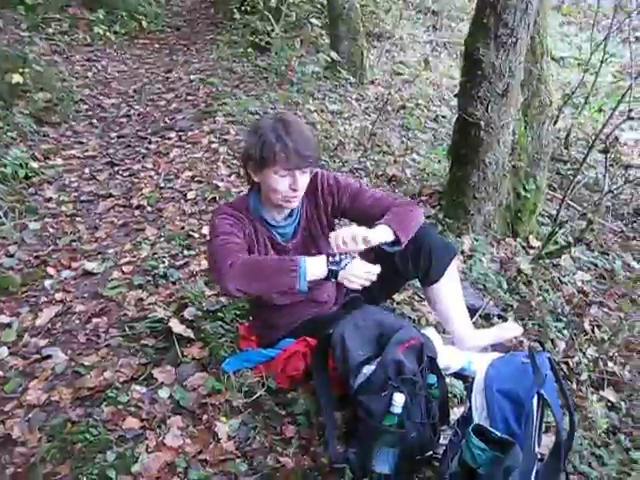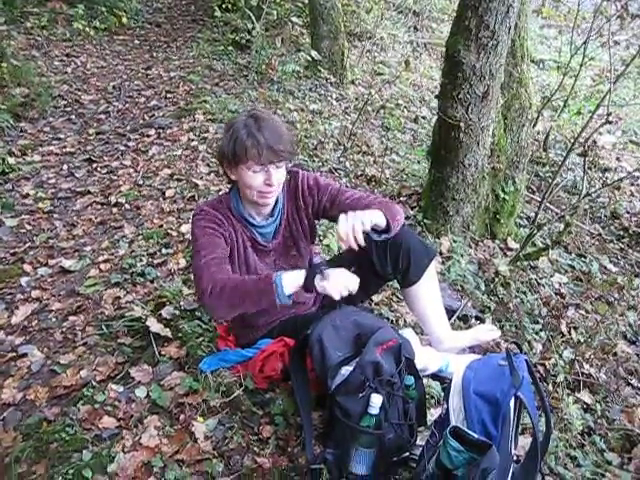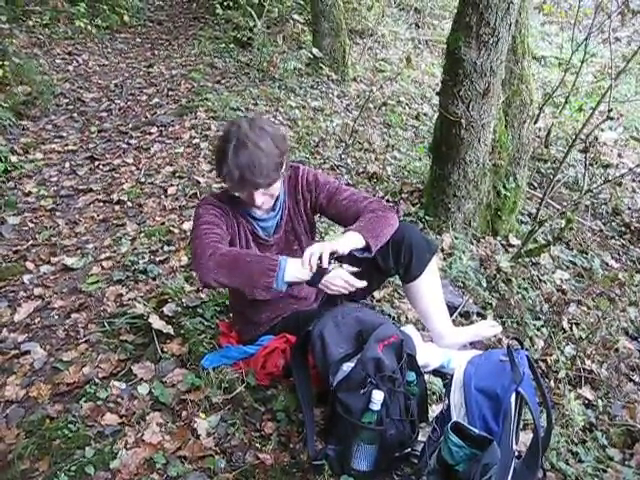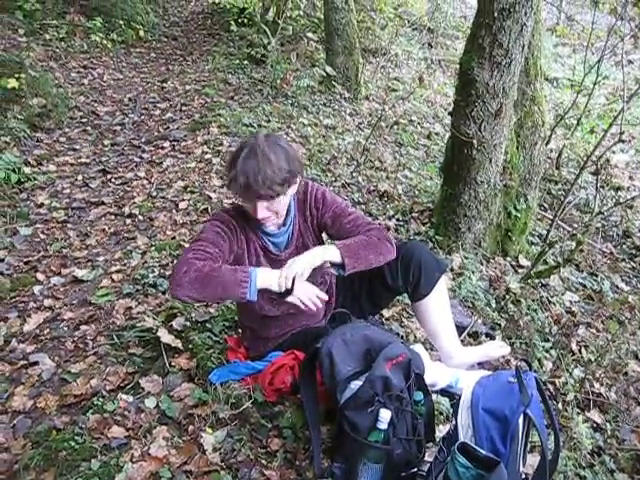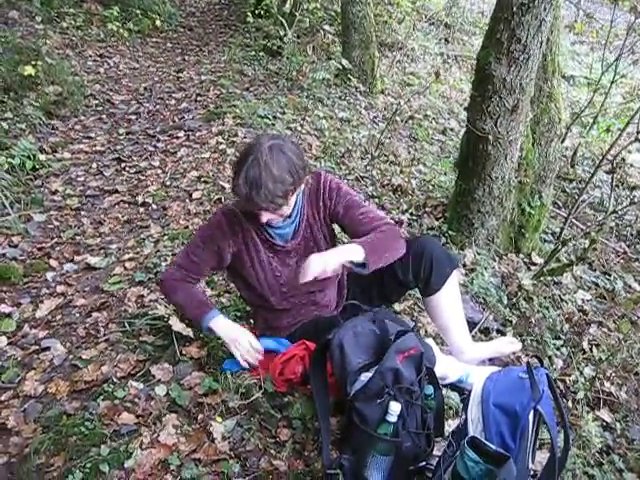
dt=1s
person 1, frame 1
left shoulder: (322, 187)
right shoulder: (232, 219)
left elbow: (408, 211)
right elbow: (230, 274)
left wrist: (369, 235)
right wrist: (328, 264)
left hip: (341, 293)
right hip: (293, 328)
left knee: (423, 239)
left ankle: (464, 339)
person 1, frame 2
left shoulder: (300, 187)
right shoulder: (212, 219)
left elbow: (389, 210)
right elbow: (214, 297)
left wrist: (367, 217)
right wrist: (305, 278)
left hip: (317, 294)
right hip: (270, 329)
left knee: (402, 241)
left ankle: (442, 340)
person 1, frame 3
left shoulder: (301, 181)
right shoulder: (216, 209)
left elbow: (382, 214)
right elbow: (209, 264)
left wrist: (340, 243)
right wrist: (307, 270)
left hip: (319, 291)
right hip: (273, 324)
left knee: (405, 237)
left ankle: (443, 335)
person 1, frame 4
left shoulder: (311, 198)
right shoulder: (228, 225)
left elbow: (382, 243)
right elbow: (183, 279)
left wrist: (321, 253)
right wrist: (274, 279)
left hip: (328, 302)
right hip: (284, 339)
left knee: (414, 256)
left ankle: (452, 355)
person 1, frame 5
left shoulder: (322, 189)
right shoulder: (230, 222)
left elbow: (392, 237)
right elbow: (174, 279)
left wrist: (343, 253)
right wrist: (222, 326)
left hip: (341, 294)
right hip: (297, 328)
left knee: (426, 251)
left ankle: (463, 350)
